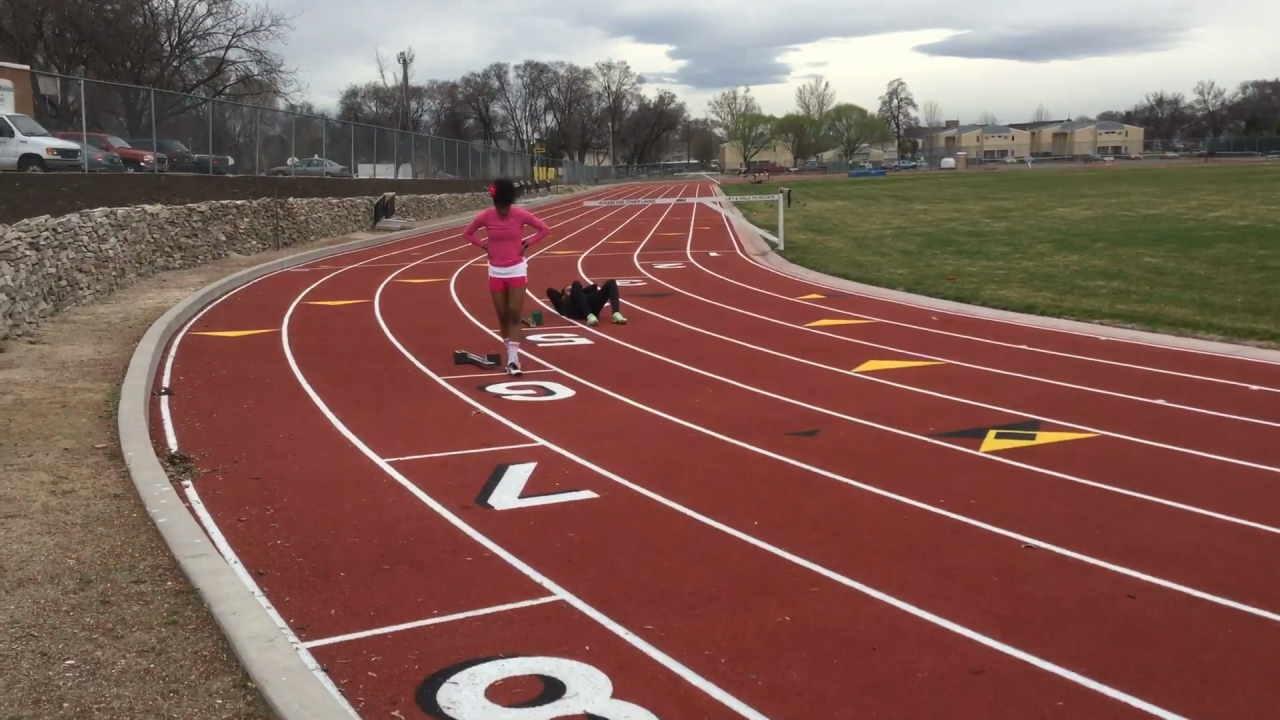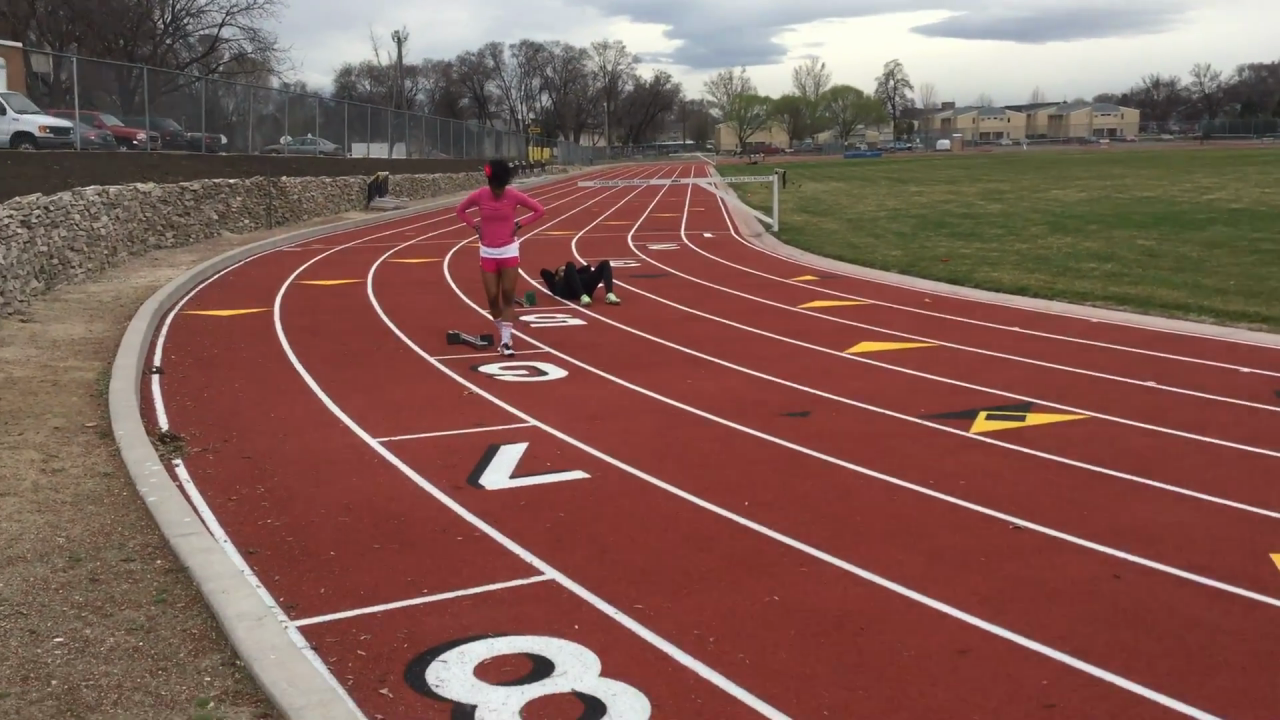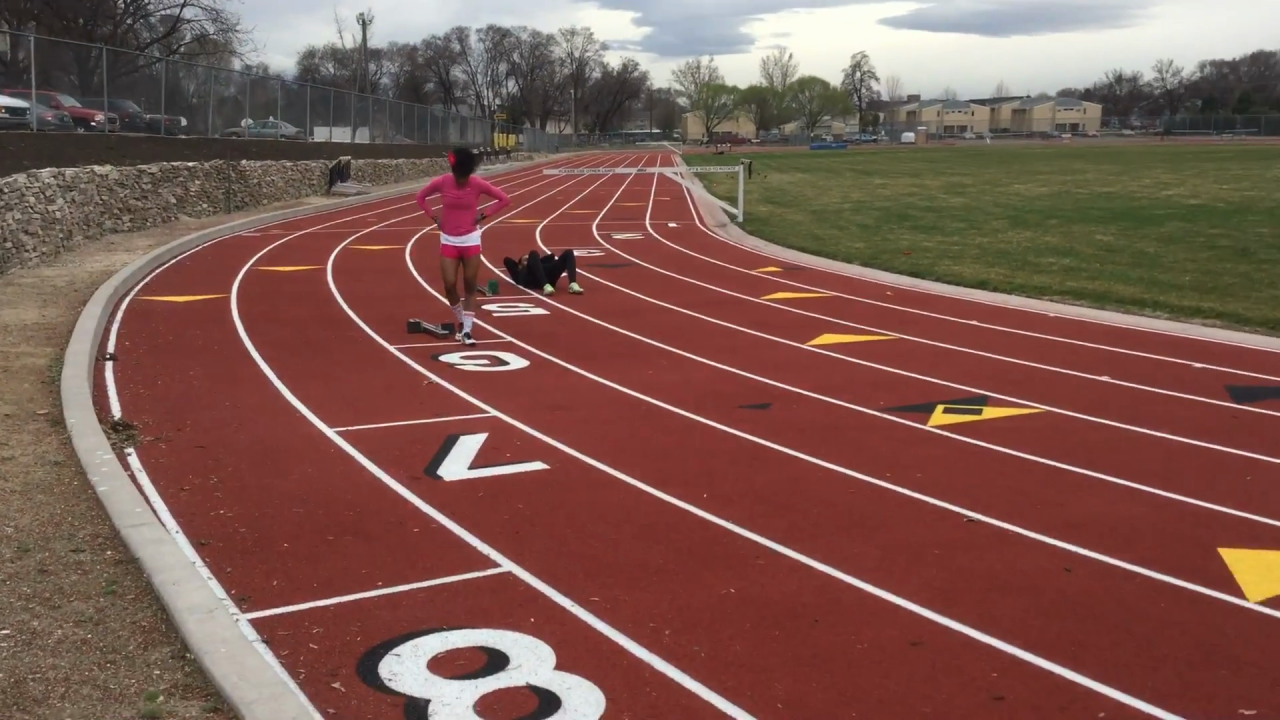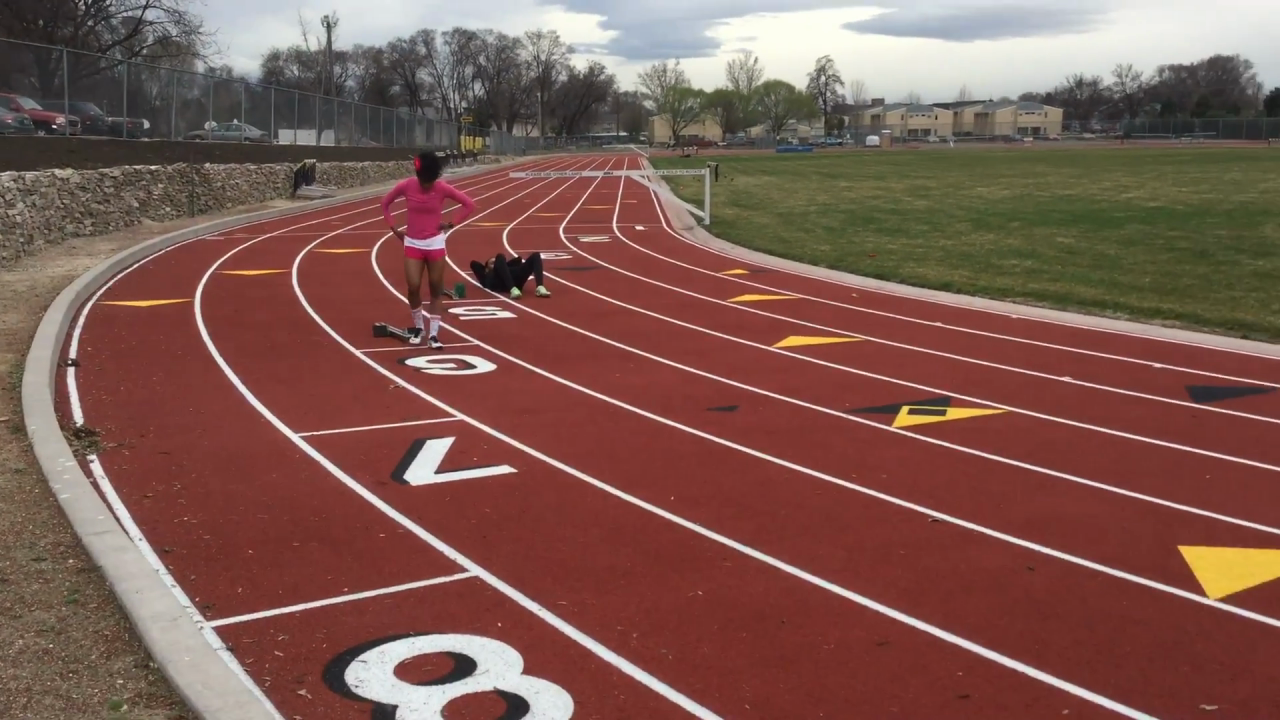
dt=0.1s
person 1, frame 1
left shoulder: (521, 215)
right shoulder: (486, 216)
left elbow: (545, 229)
right elbow: (468, 233)
left wrist: (526, 244)
right wrist: (484, 245)
left hip: (516, 270)
right hip: (496, 272)
left knee: (515, 316)
right knee: (503, 317)
left ankle: (513, 361)
right ankle: (511, 356)
person 1, frame 2
left shoulder: (514, 196)
right shoulder: (479, 195)
left elbow: (540, 210)
right elbow: (459, 210)
left wrist: (519, 225)
right wrist: (475, 226)
left hip: (509, 251)
right hip: (487, 252)
left knee: (508, 297)
right knee: (492, 298)
left ankle: (506, 341)
right ankle: (503, 335)
person 1, frame 3
left shoulder: (478, 184)
right shoulder: (441, 182)
left elbow: (505, 199)
right elbow: (420, 197)
left wrist: (484, 215)
right wrist: (435, 218)
left hip: (471, 239)
right hip: (448, 240)
left knee: (470, 286)
right knee: (449, 285)
left ankle: (467, 330)
right ankle: (460, 320)
person 1, frame 4
left shoulder: (443, 188)
right shoulder: (406, 186)
left elbow: (470, 204)
right elbow: (385, 203)
left wrist: (450, 224)
right wrist: (394, 229)
left hip: (435, 243)
right hip: (412, 243)
left knee: (436, 290)
right knee: (413, 287)
left ankle: (433, 334)
right ankle: (418, 326)
